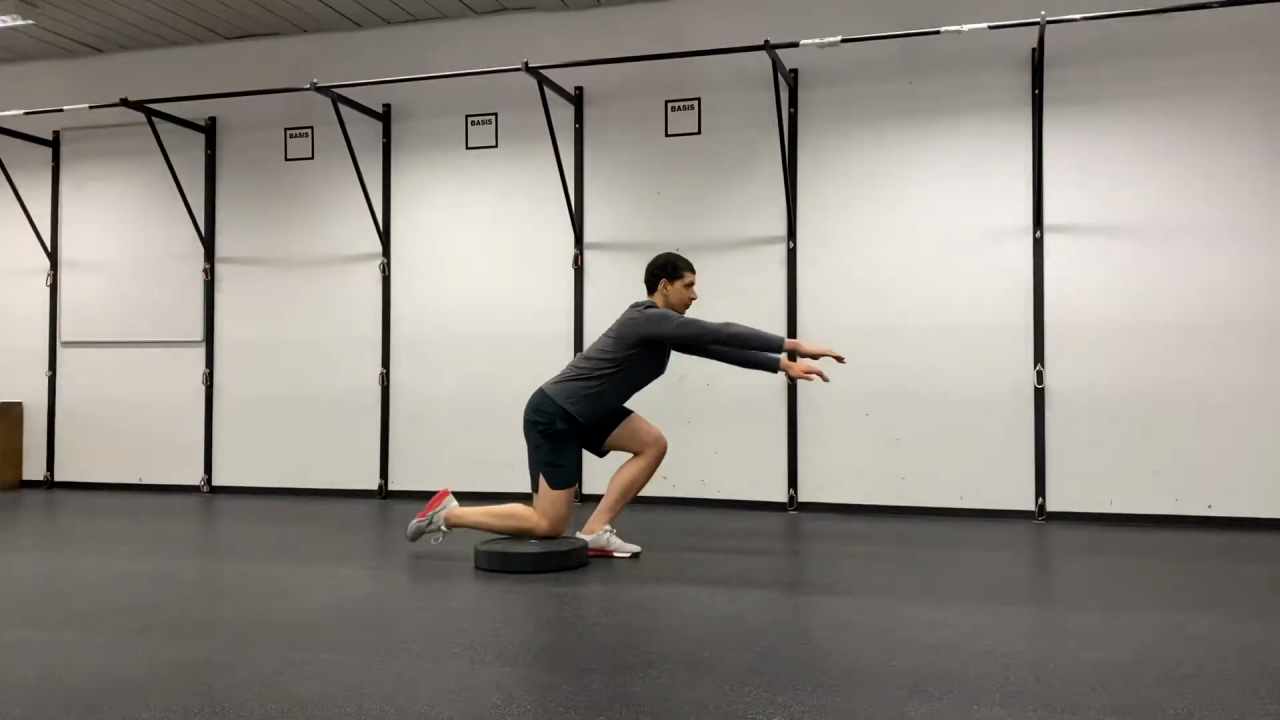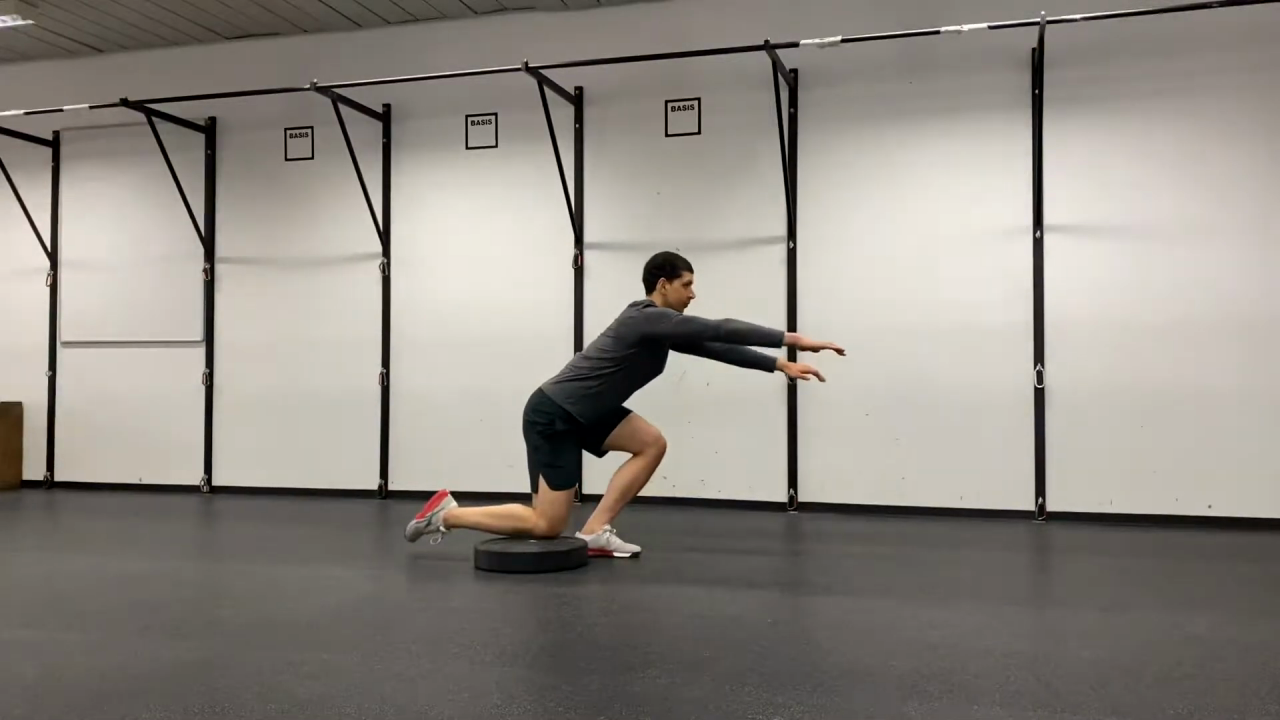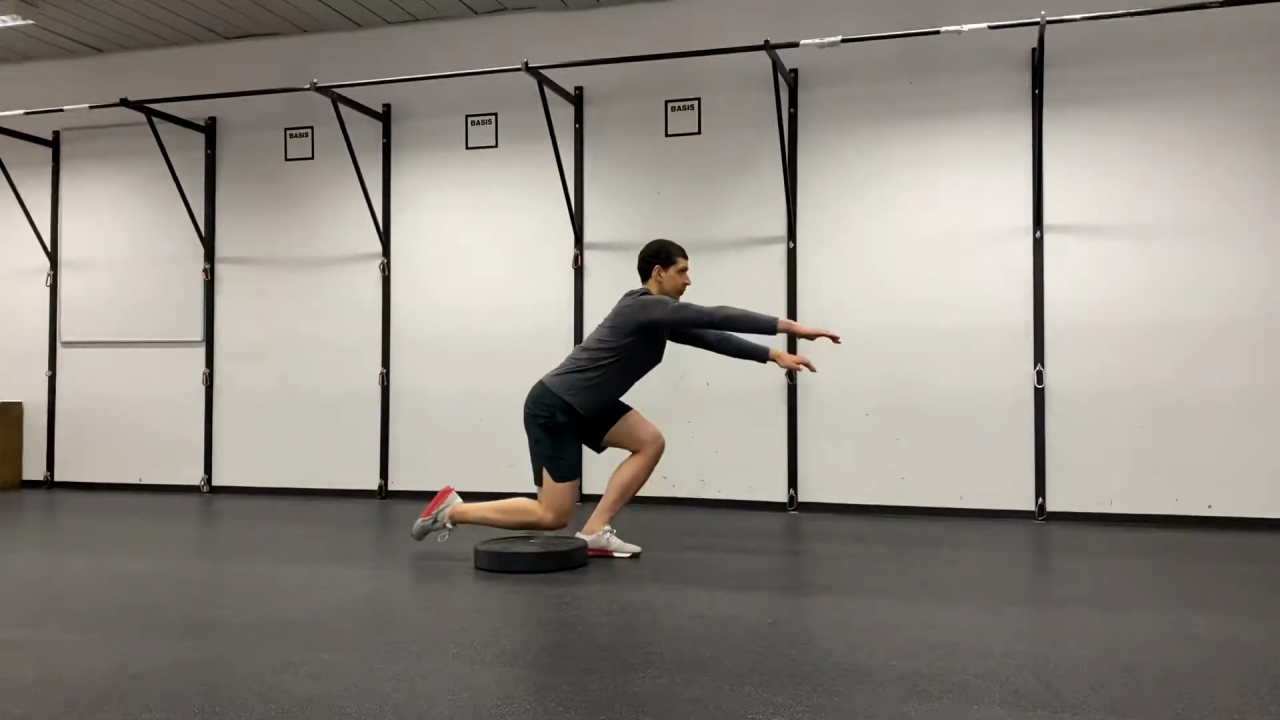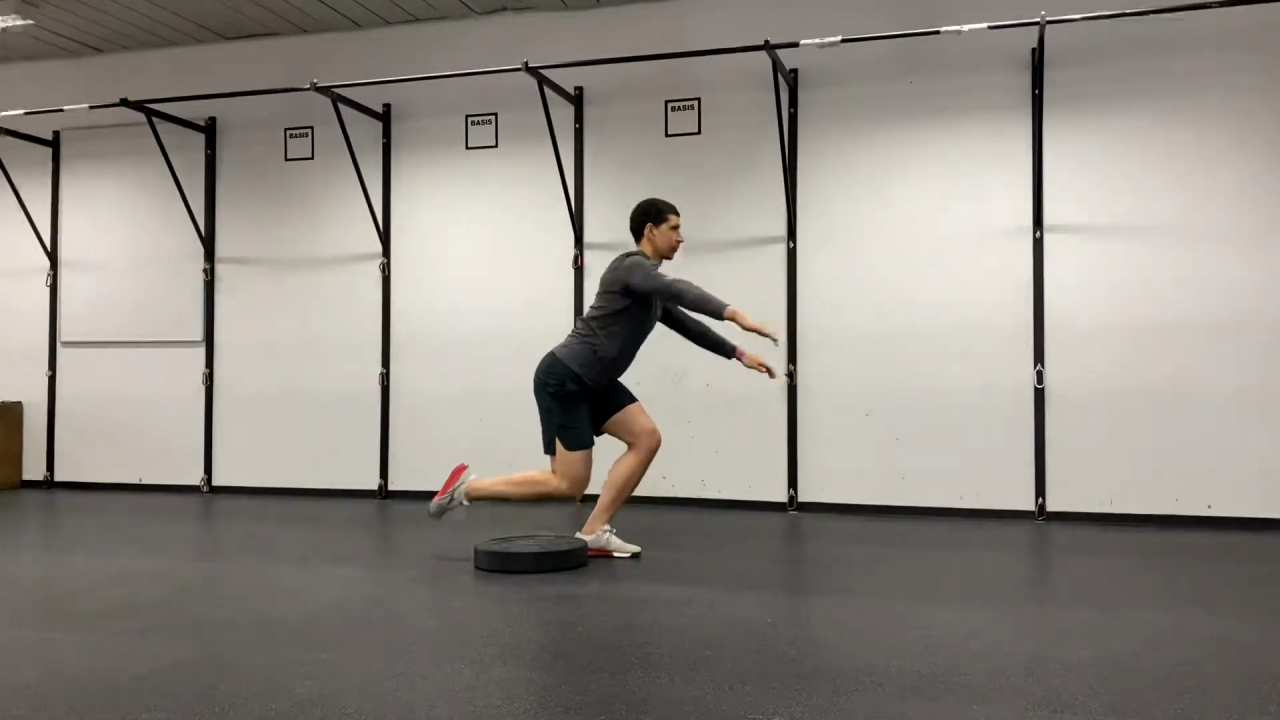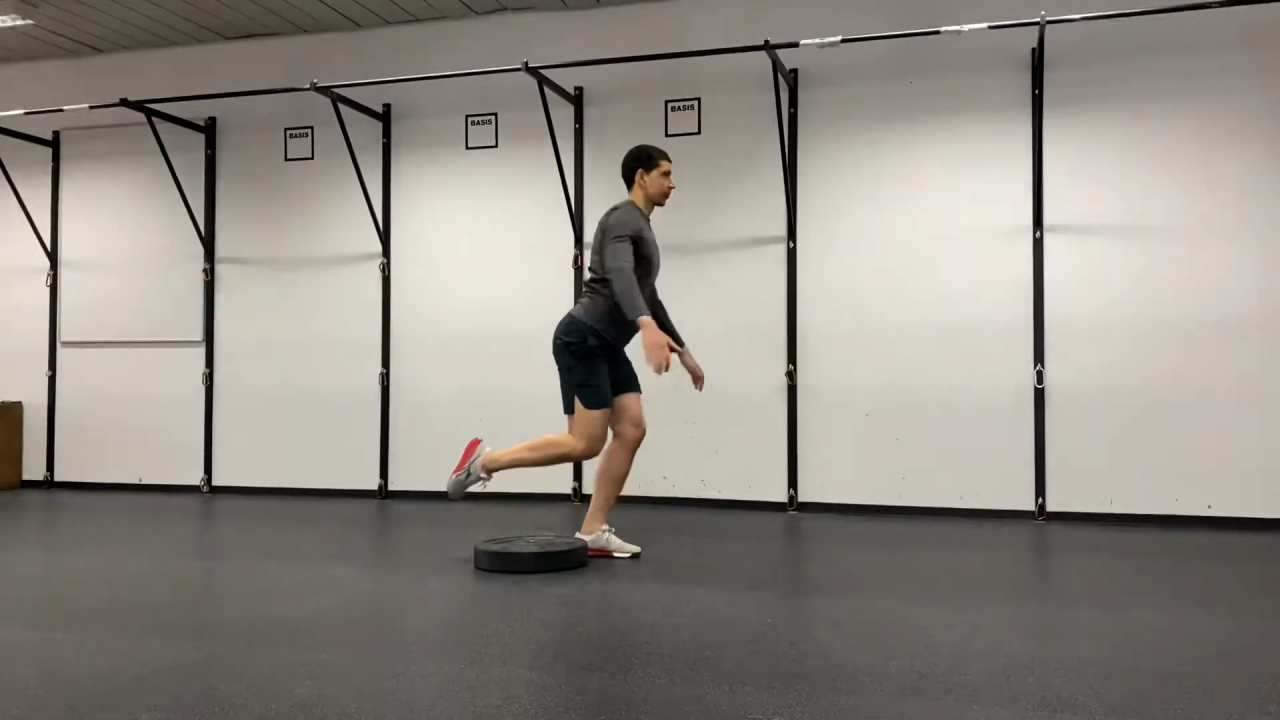
dt=0.3s
person 1, frame 1
left shoulder: (660, 325)
right shoulder: (649, 320)
left elbow: (715, 348)
right elbow: (719, 334)
left wrist: (782, 365)
right wrist: (791, 344)
left hip: (581, 411)
right hip: (553, 415)
left knee: (653, 445)
right knee: (548, 524)
left ankle: (595, 532)
right ankle: (446, 513)
person 1, frame 2
left shoulder: (658, 325)
right shoulder: (647, 319)
left elbow: (713, 346)
right elbow: (717, 330)
left wrist: (779, 363)
right wrist: (792, 339)
left hip: (580, 411)
right hip: (553, 416)
left knee: (652, 444)
right knee: (547, 525)
left ankle: (595, 532)
right ankle: (445, 514)
person 1, frame 3
left shoulder: (657, 317)
right shoulder: (643, 306)
left elbow: (708, 337)
right elbow: (713, 318)
left wrist: (773, 355)
right wrist: (787, 325)
left hip: (580, 405)
right hip: (552, 408)
left knee: (650, 442)
right knee: (552, 516)
left ankle: (595, 532)
right ankle: (452, 511)
person 1, frame 4
left shoulder: (648, 280)
right shoulder: (632, 267)
left elbow: (682, 320)
right elbow: (679, 289)
left wrist: (736, 352)
right wrist: (735, 314)
left hip: (592, 379)
right hip: (564, 378)
left knee: (646, 438)
right knee: (568, 484)
left ankle: (594, 533)
right ankle: (467, 487)
person 1, frame 5
left shoulder: (640, 228)
right shoulder: (622, 220)
left elbow: (648, 297)
right elbow: (620, 275)
left wrist: (683, 350)
right wrist: (647, 326)
left hip: (606, 345)
right hip: (583, 339)
left knee: (632, 430)
right knee: (585, 443)
left ankle: (593, 533)
right ankle: (486, 461)
